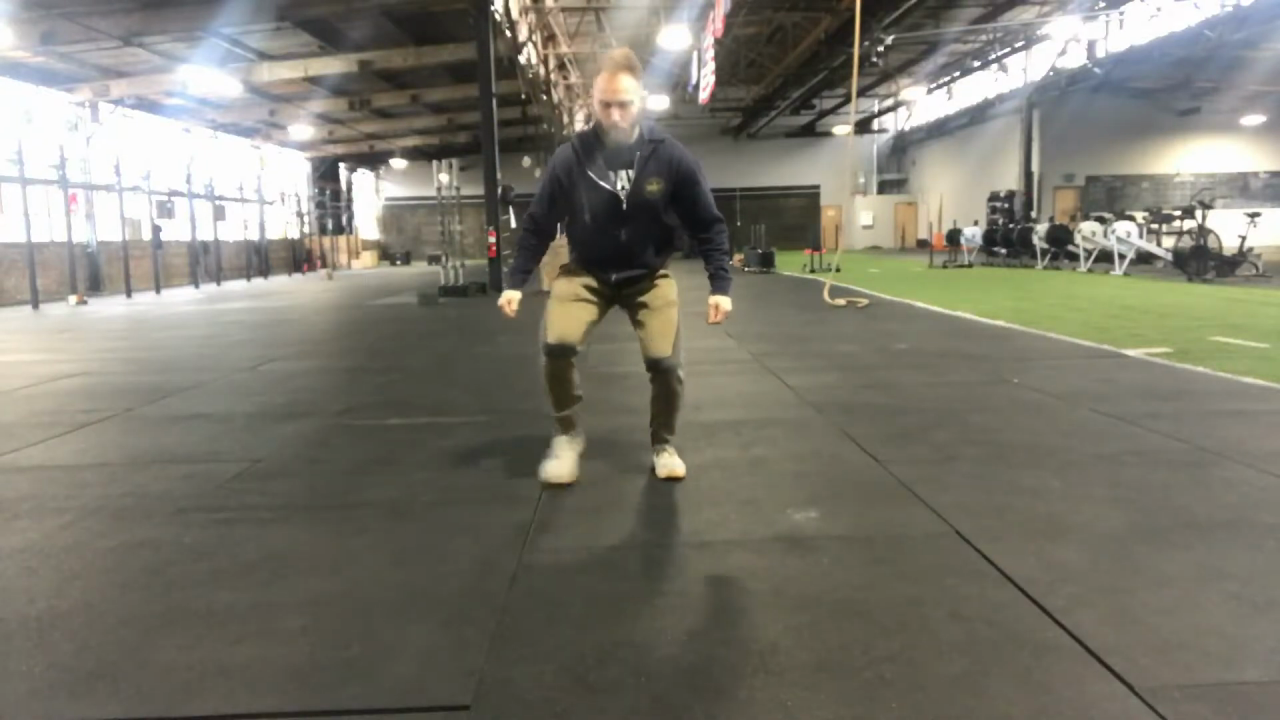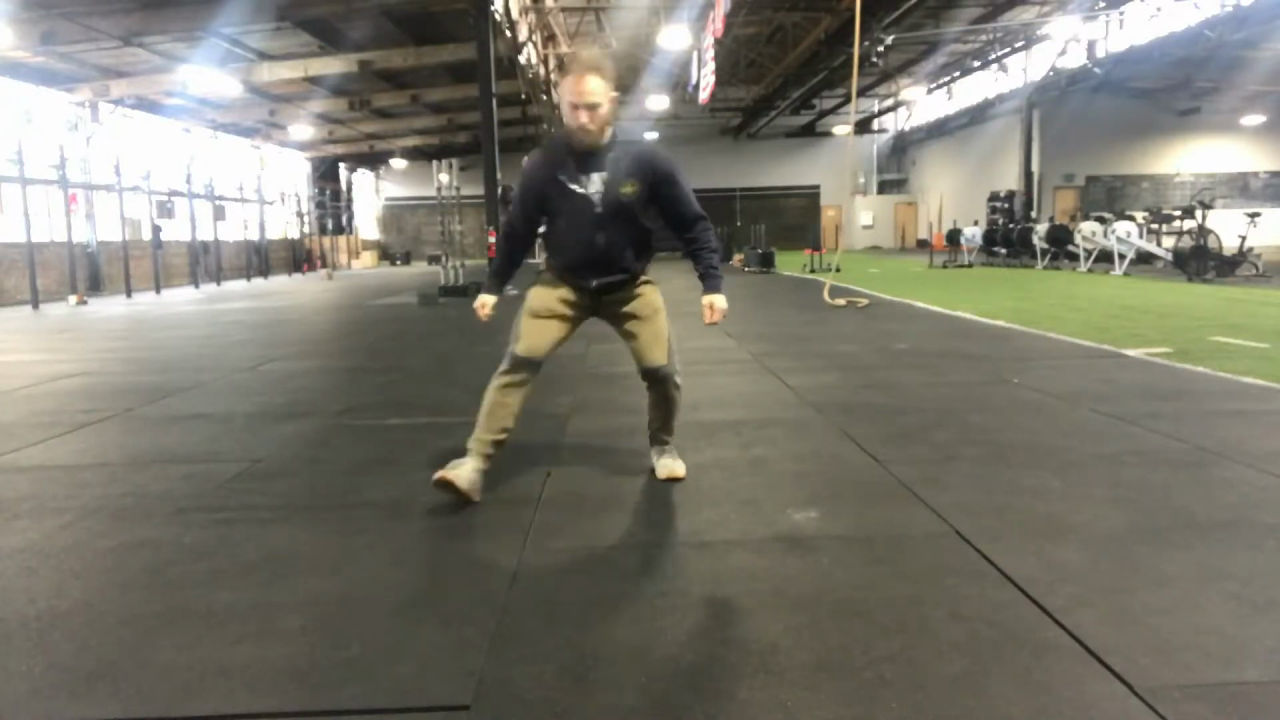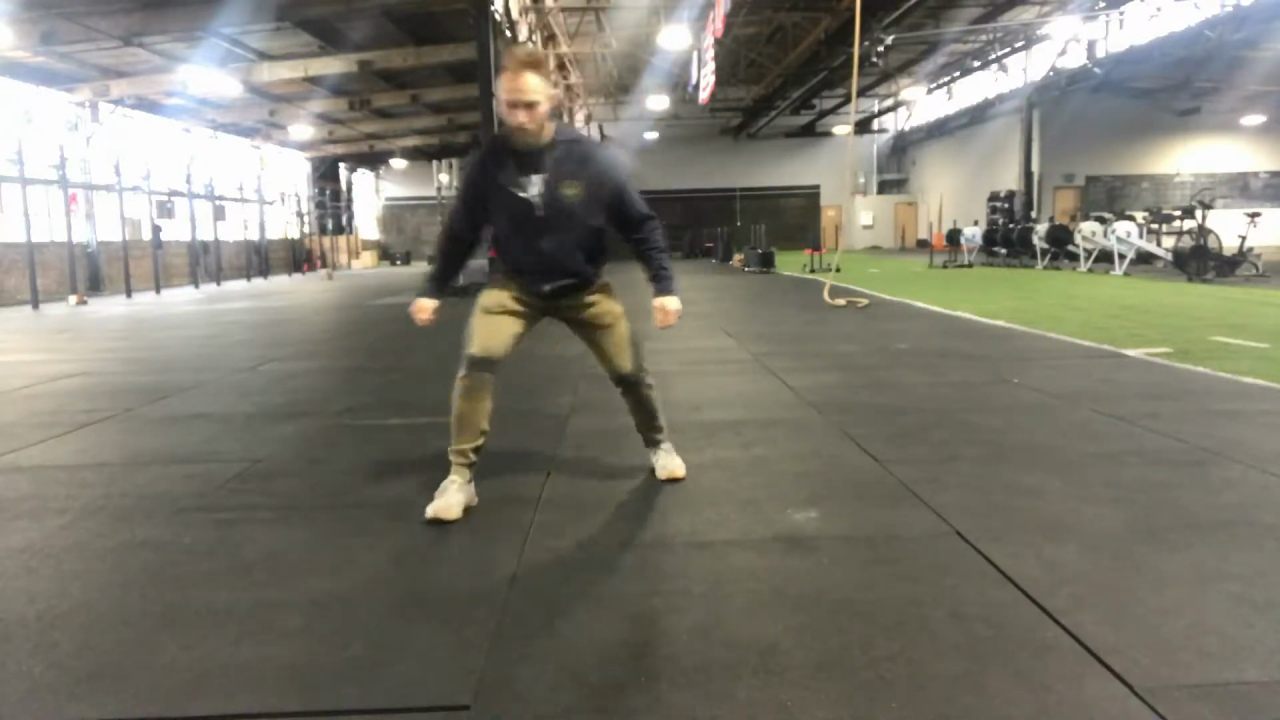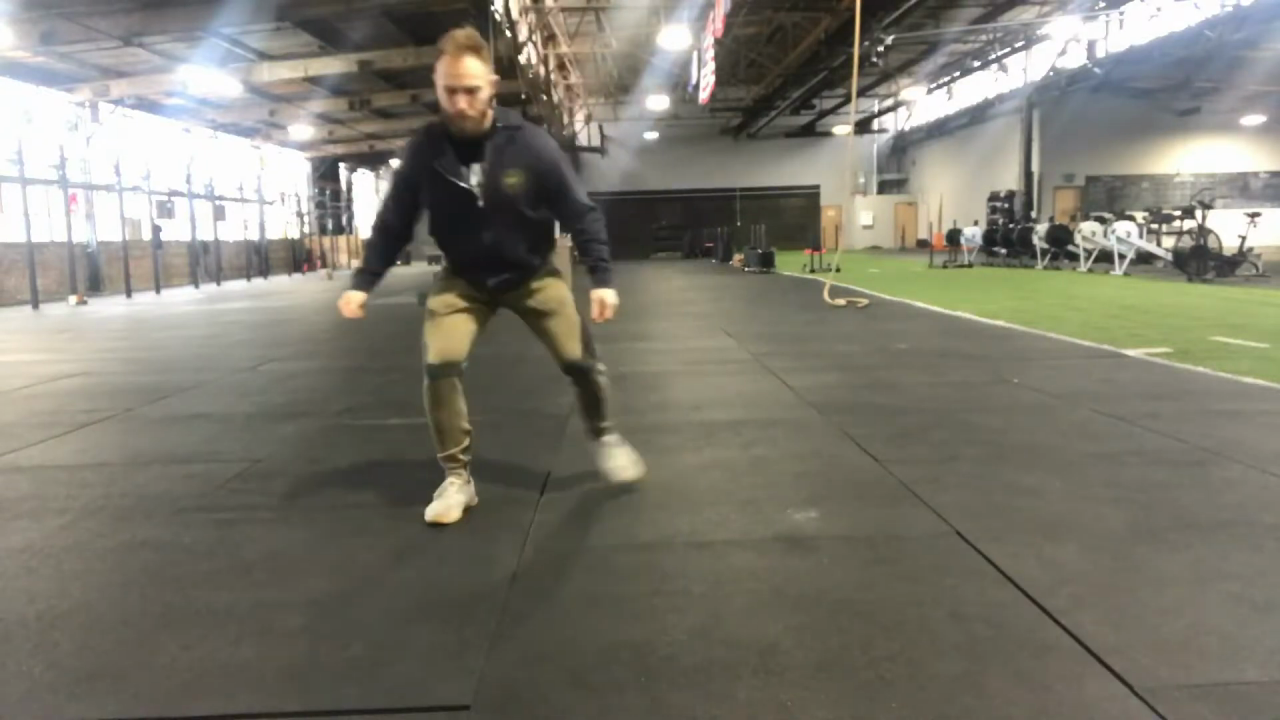
dt=0.2s
person 1, frame 1
left shoulder: (671, 157)
right shoulder: (571, 157)
left elbow: (708, 224)
right elbow: (538, 224)
left wrist: (721, 285)
right wrist: (516, 281)
left hip: (649, 276)
right hip: (586, 272)
left knee: (664, 363)
right knee: (557, 343)
left ankle: (663, 445)
right ankle: (567, 435)
person 1, frame 2
left shoulder: (645, 160)
right shoulder: (545, 163)
left elbow: (692, 223)
right elbow: (518, 229)
left wrist: (712, 284)
right wrist: (492, 287)
left hip: (628, 283)
right hip: (563, 281)
left knee: (661, 370)
right knee: (521, 359)
left ankle: (662, 447)
right ankle: (476, 461)
person 1, frame 3
left shoulder: (589, 159)
right shoulder: (487, 164)
left elbow: (640, 223)
right elbow: (460, 232)
left wrist: (664, 286)
right wrist: (433, 289)
left hip: (583, 286)
right hip: (515, 285)
left knee: (630, 373)
right knee: (478, 361)
left ankle: (658, 444)
right ankle: (460, 476)
person 1, frame 4
left shoulder: (530, 144)
right shoulder: (425, 152)
left elbow: (581, 211)
right elbow: (394, 223)
left wrist: (601, 278)
right wrist: (362, 283)
left hip: (533, 274)
right hip: (463, 279)
left knee: (579, 360)
right knee: (440, 365)
left ankle: (605, 438)
right ankle: (457, 477)
